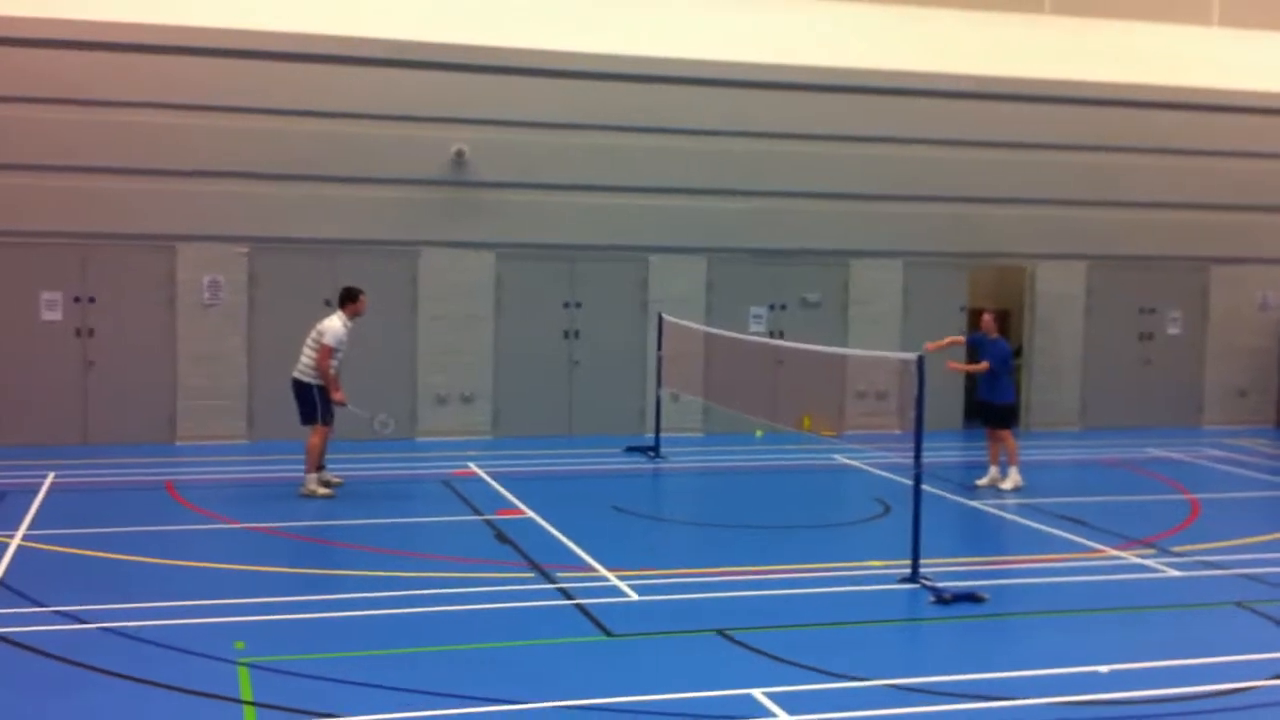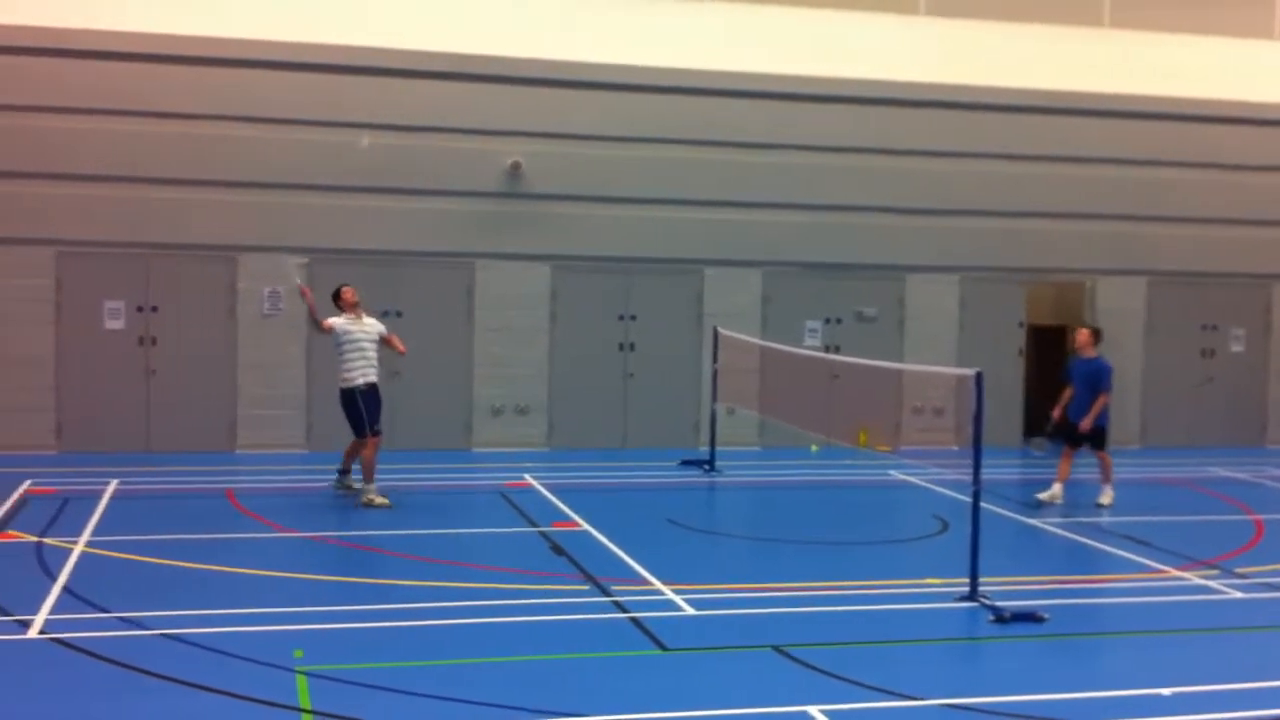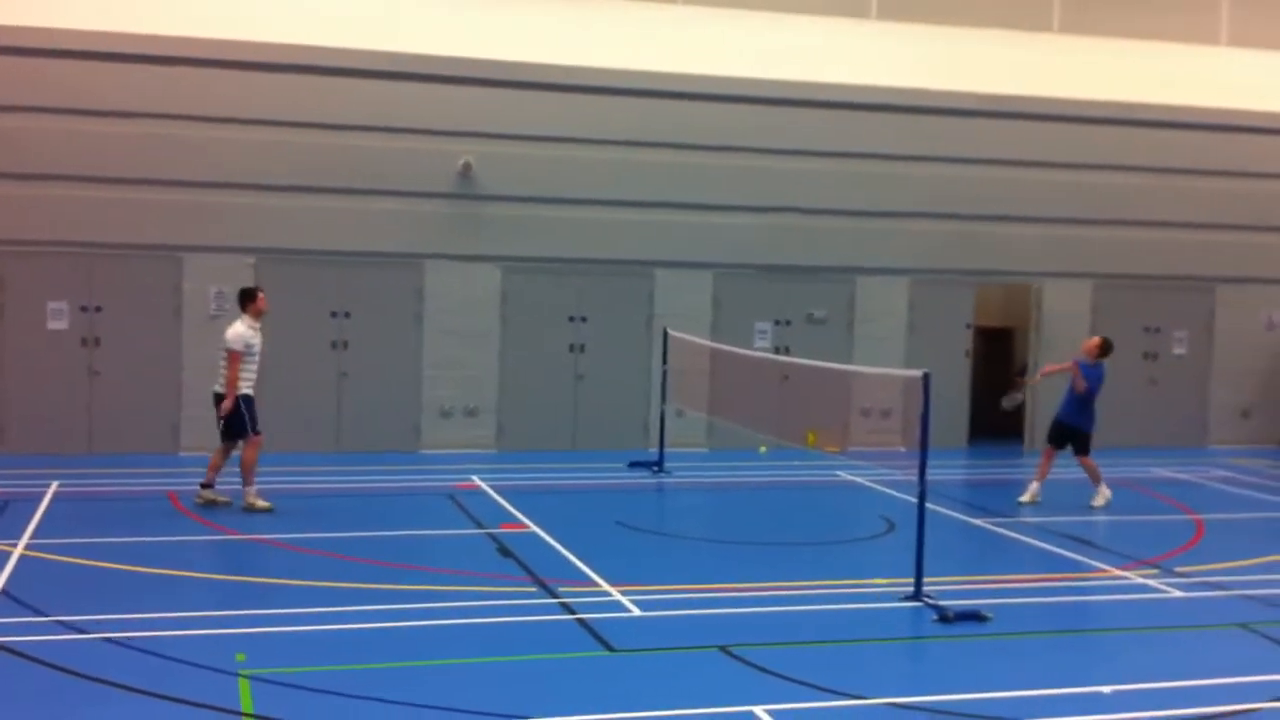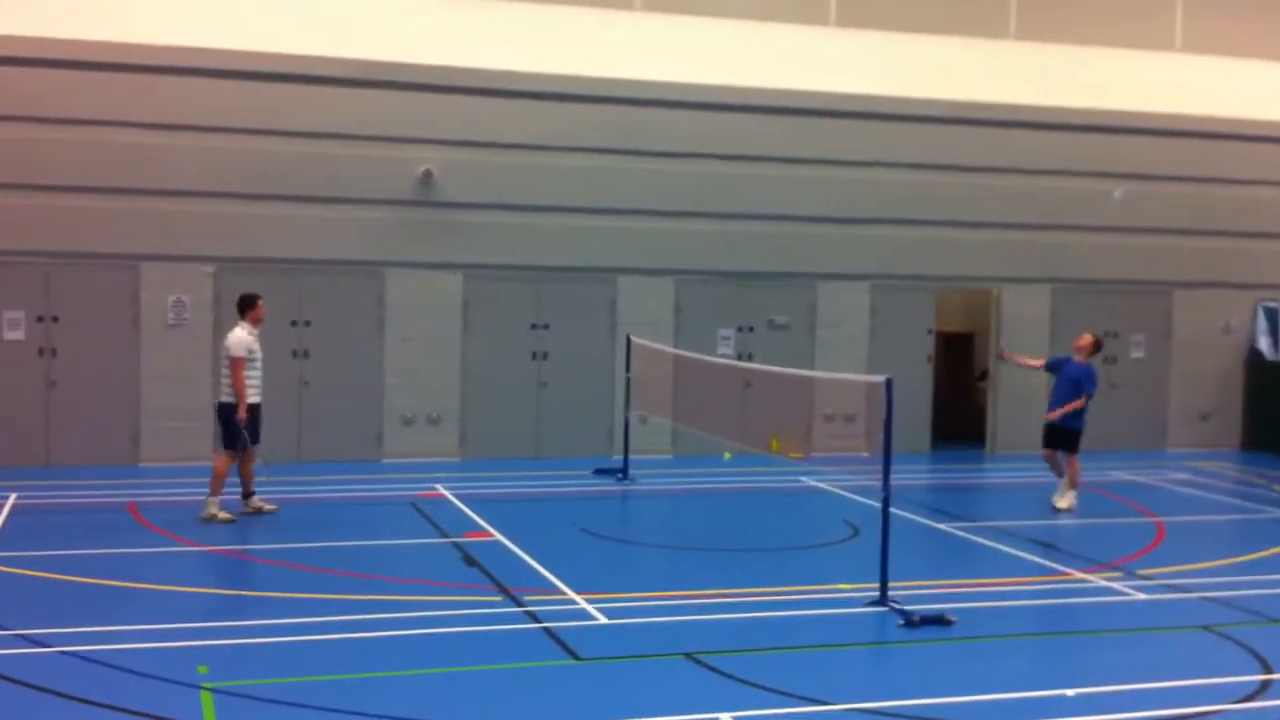
dt=1s
person 1, frame 1
left shoulder: (340, 325)
right shoulder: (336, 327)
right elbow: (322, 362)
left wrist: (338, 389)
right wrist: (332, 392)
left hip: (314, 382)
right hip: (309, 382)
left knee: (326, 427)
right knee: (320, 429)
left ankle: (321, 473)
right ankle: (310, 483)
person 1, frame 2
left shoulder: (373, 323)
right shoulder: (340, 324)
left elbow: (390, 339)
right elbow: (320, 326)
left wrist: (399, 346)
right wrist: (308, 298)
left hip: (368, 388)
right hip: (355, 390)
left knee: (363, 438)
right knee: (372, 439)
left ankle: (344, 475)
right ankle: (370, 493)
person 1, frame 3
left shoulder: (254, 330)
right shoulder: (239, 331)
right elbow: (232, 368)
right wrist: (229, 398)
left hip: (242, 395)
right hip: (233, 396)
left knee: (229, 444)
right knee: (253, 441)
left ankle: (206, 490)
right ankle: (250, 496)
person 1, frame 4
left shoulder: (250, 336)
right shoulder: (239, 337)
right elbow: (236, 376)
right wrist: (241, 407)
left hip: (249, 404)
right hip: (237, 406)
left knee: (248, 453)
right knee: (230, 454)
left ankle: (250, 500)
right ankle: (212, 507)
person 2, frame 1
left shoulder: (1001, 347)
right shoulder: (981, 338)
left elbow: (984, 367)
right elbow: (958, 340)
left wrist: (960, 367)
right wrist: (936, 345)
left hip: (1003, 398)
right hip: (986, 397)
left knee: (1005, 434)
right knee: (991, 434)
left ankle: (1014, 475)
right ankle: (994, 472)
person 2, frame 2
left shoulder: (1102, 366)
right shoulder: (1075, 363)
left elbow: (1104, 396)
left wrist: (1090, 418)
right wrist: (1059, 407)
left hip: (1094, 420)
right hip: (1074, 418)
left knee: (1101, 454)
right knee: (1067, 452)
left ankle: (1108, 489)
right ankle: (1056, 491)
person 2, frame 3
left shoulder: (1096, 372)
right shoulder: (1085, 363)
left elbow: (1081, 390)
right elbow: (1068, 367)
left wrist: (1075, 371)
right wrist: (1049, 371)
left hip: (1081, 422)
right hip: (1063, 417)
left knee: (1083, 458)
right knee: (1049, 451)
left ankle: (1102, 490)
right ankle: (1034, 490)
person 2, frame 4
left shoulder: (1088, 372)
right shoulder: (1064, 362)
left elbow: (1083, 400)
right elbow: (1037, 364)
left wrist: (1060, 413)
right wrist: (1010, 358)
left hip: (1072, 422)
right hip: (1053, 420)
left knee: (1070, 457)
right knee: (1048, 454)
left ankle: (1071, 496)
right ankle: (1063, 483)
